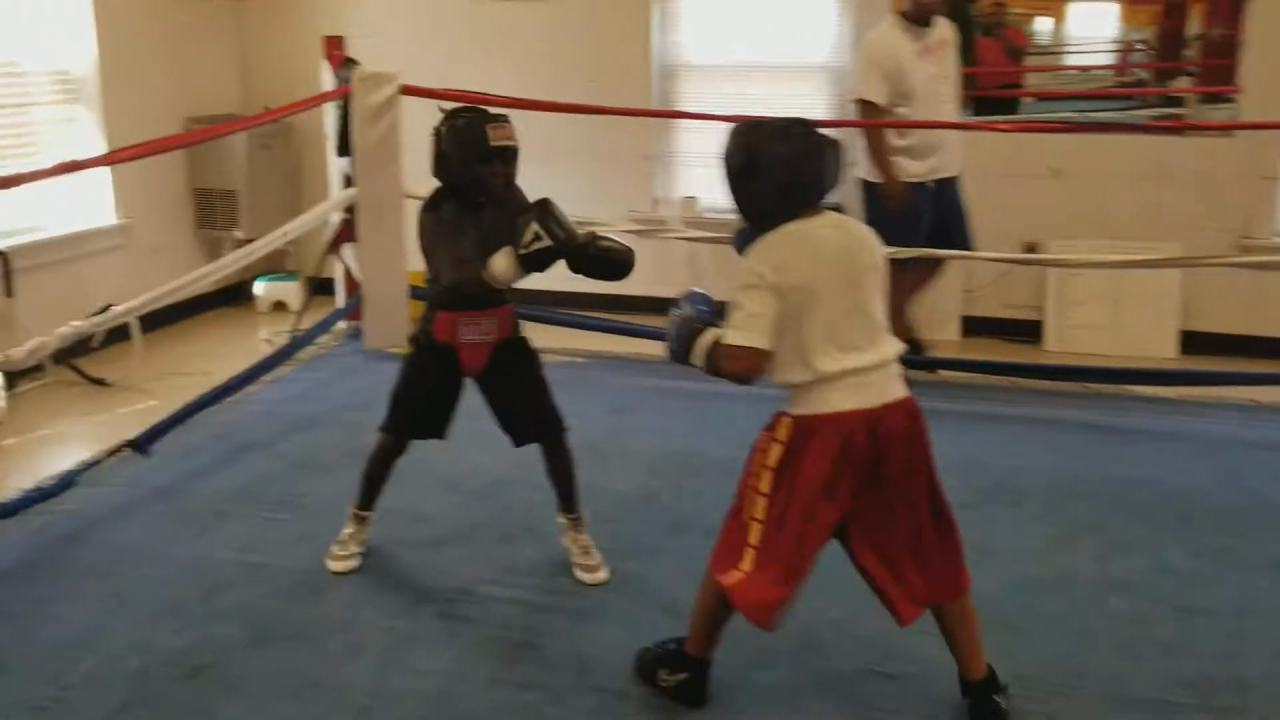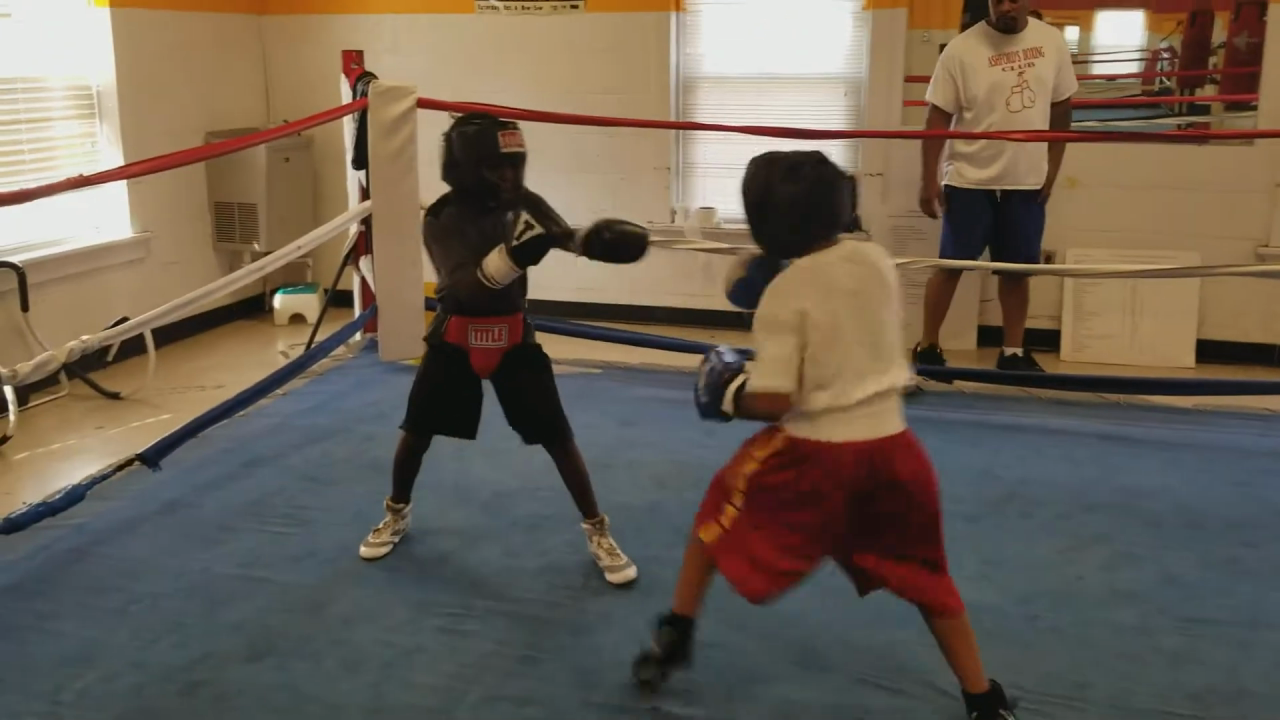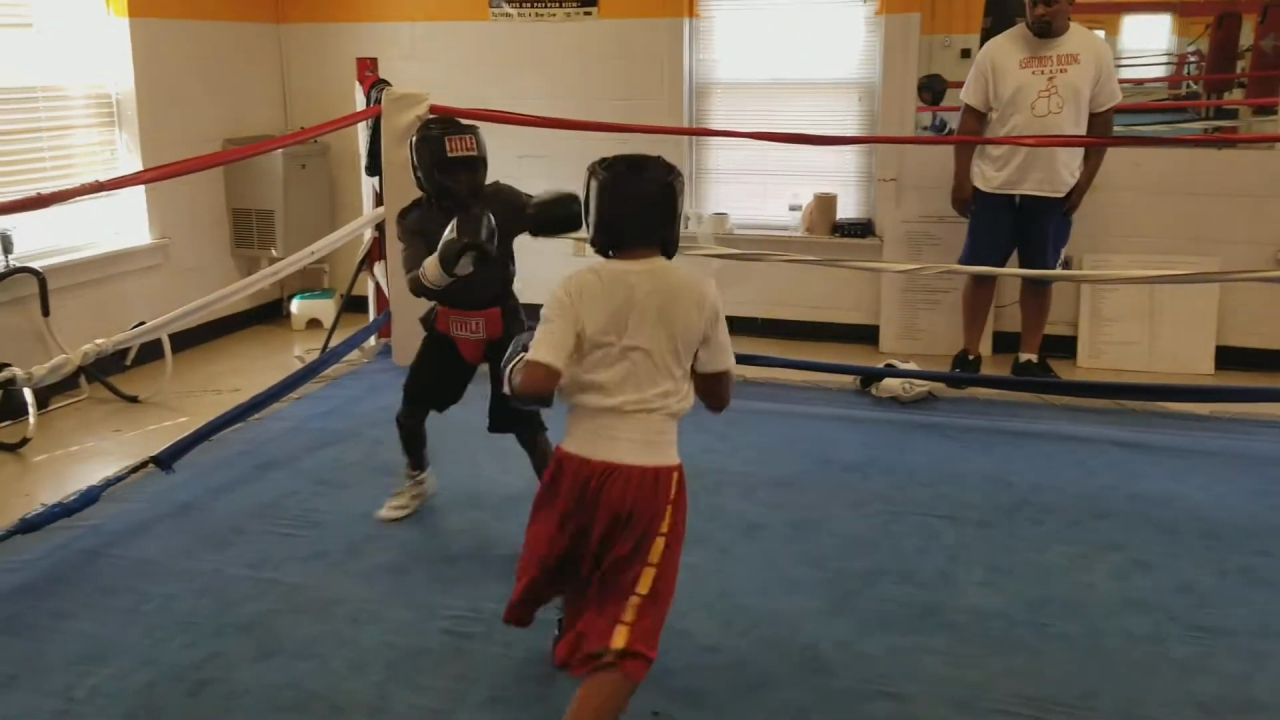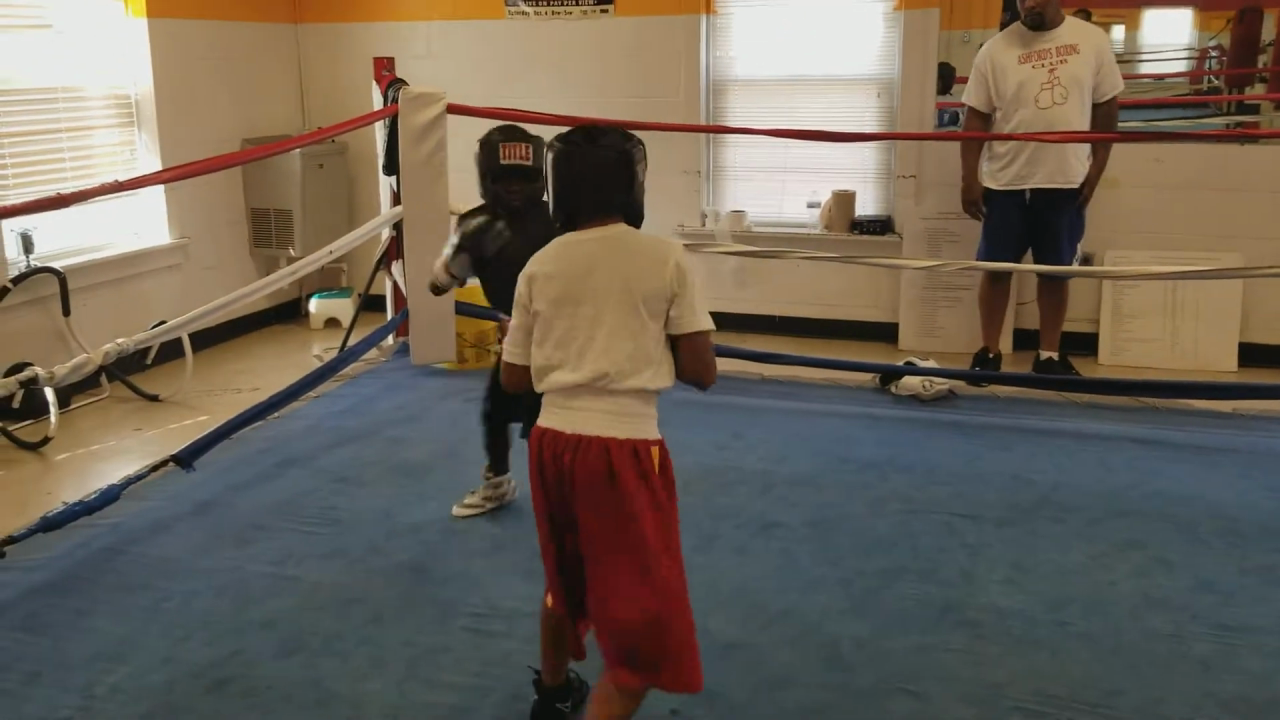
dt=0.5s
person 1, frame 1
left shoulder: (765, 260)
right shoulder: (864, 238)
left elbow: (747, 360)
left wrist: (695, 342)
left hip: (819, 426)
right hip: (893, 411)
left knee: (743, 549)
right knee: (927, 555)
left ankle: (686, 667)
person 1, frame 2
left shoulder: (785, 294)
right shoulder: (877, 262)
left elbow: (773, 401)
left wrist: (728, 390)
left hip: (816, 453)
right hip: (889, 445)
left knee: (722, 509)
right knee: (925, 575)
left ankle: (675, 637)
person 1, frame 3
left shoulder: (576, 289)
right shoulder: (699, 293)
left elbow: (532, 385)
right elbow: (718, 397)
left wrist: (514, 363)
left hip: (577, 463)
right hip: (649, 475)
left knee: (575, 565)
right knee: (622, 640)
left ankle: (578, 646)
person 1, frame 4
left shoulder: (540, 266)
right shoulder: (665, 257)
left elbow: (513, 379)
right elbow: (700, 373)
left hip: (553, 442)
right hip: (625, 450)
left knee: (567, 581)
right knee: (643, 621)
person 2, frame 1
left shoulder: (508, 196)
right shoulder: (437, 214)
left elbow: (547, 230)
right elbow: (467, 281)
left wrist: (580, 245)
right wrist: (521, 256)
left hip: (501, 333)
right hip: (444, 337)
left knee: (551, 432)
right knee: (395, 437)
left ankle: (574, 528)
right ankle: (358, 521)
person 2, frame 2
left shoulder: (521, 202)
right shoulder: (441, 219)
left elbow: (565, 234)
right elbow: (463, 286)
left wrist: (596, 236)
right wrist: (513, 253)
left hip: (513, 338)
right hip: (455, 339)
left knee: (558, 437)
right knee: (415, 434)
left ankle: (597, 531)
right ankle: (396, 515)
person 2, frame 3
left shoulder: (497, 200)
right shoulder: (415, 219)
left elbow: (545, 216)
right elbow: (417, 284)
left wrist: (560, 210)
right wrist: (446, 258)
left hip: (502, 327)
right hip: (448, 329)
left knee: (525, 425)
right knee: (410, 413)
right ankle: (417, 480)
person 2, frame 4
left shoulder: (553, 218)
right shoulder: (476, 223)
right elbow: (439, 285)
right wrist: (460, 251)
right knee: (494, 416)
right ankle: (497, 483)
person 3, frame 1
left shoulder: (946, 31)
right shoulder: (882, 43)
right elbow: (871, 113)
left wrist: (954, 155)
right wrist: (889, 174)
left hip: (942, 168)
right hip: (900, 174)
left knee: (943, 251)
right knee: (901, 259)
left ankle: (892, 316)
right ankle: (895, 332)
person 3, frame 2
left shoulder: (1052, 42)
right shoulder: (961, 49)
left elbow: (1060, 110)
right elbow: (937, 120)
left wrist: (1052, 171)
right wrist: (928, 180)
left hip: (1027, 182)
right hip: (969, 181)
left knee: (1018, 270)
right knee: (951, 266)
left ankle: (1013, 352)
right ankle: (927, 346)
person 3, frame 3
left shoulder: (1095, 50)
right shoulder: (997, 50)
left elbow: (1102, 118)
right elbow: (972, 117)
left wrist: (1085, 179)
right wrist: (961, 178)
left hip: (1056, 187)
right hip: (995, 183)
left knee: (1040, 274)
right knee: (982, 270)
left ankle: (1029, 358)
right ankle: (969, 354)
person 3, frame 4
left shoulder: (1092, 40)
right shoulder: (996, 50)
left elbow: (1106, 108)
right elbow: (975, 118)
left wrist: (1097, 168)
right wrist: (970, 179)
left hip: (1067, 181)
right hip: (1005, 181)
left knee: (1057, 271)
right knee: (997, 268)
left ankle: (1049, 355)
right ankle: (989, 352)
